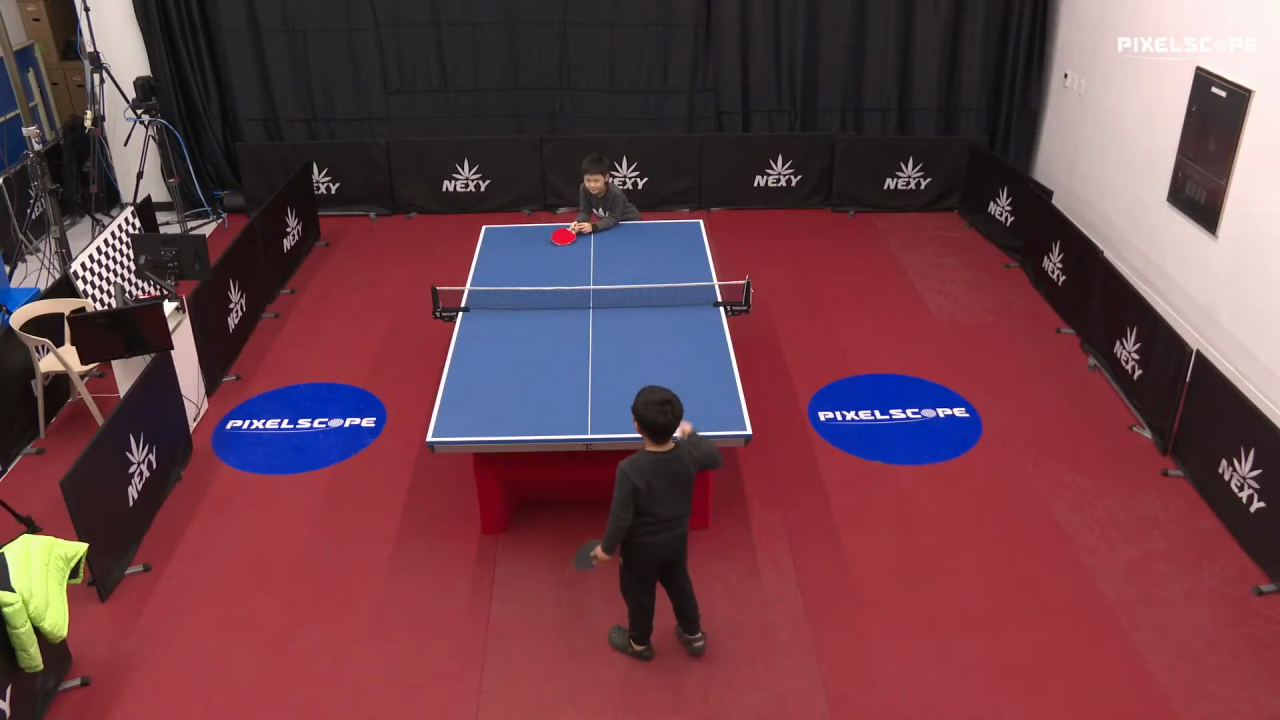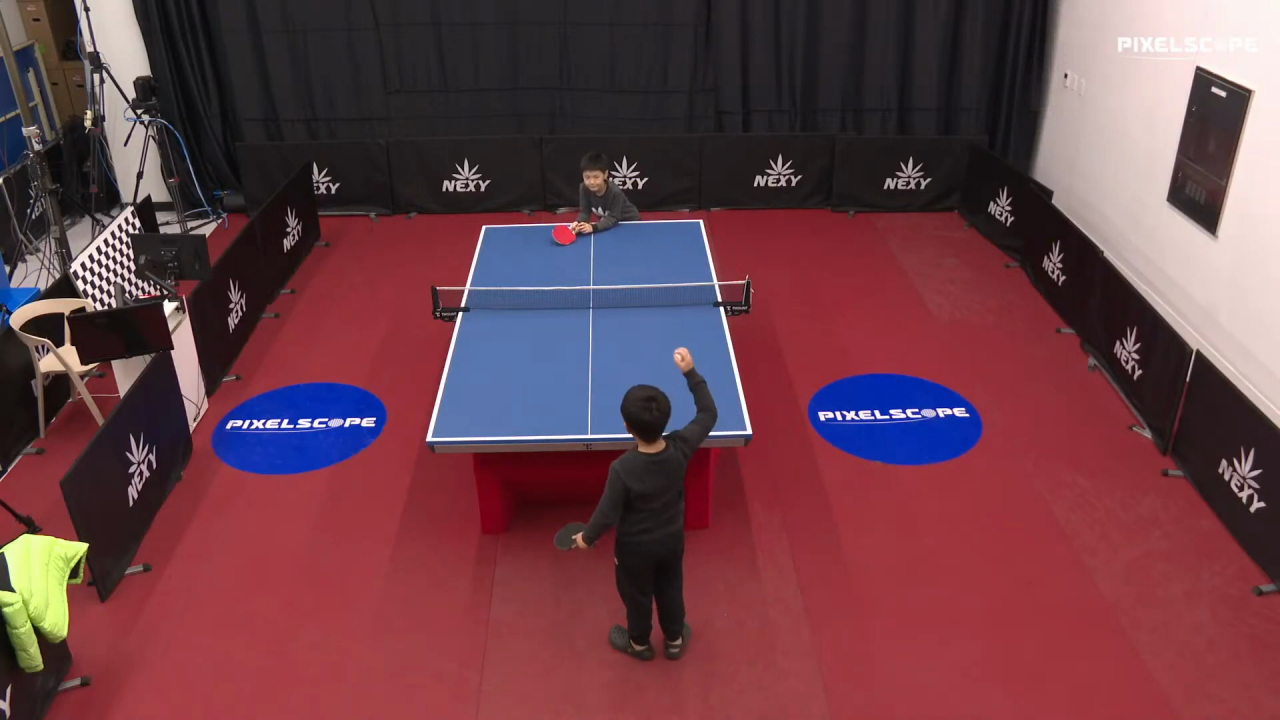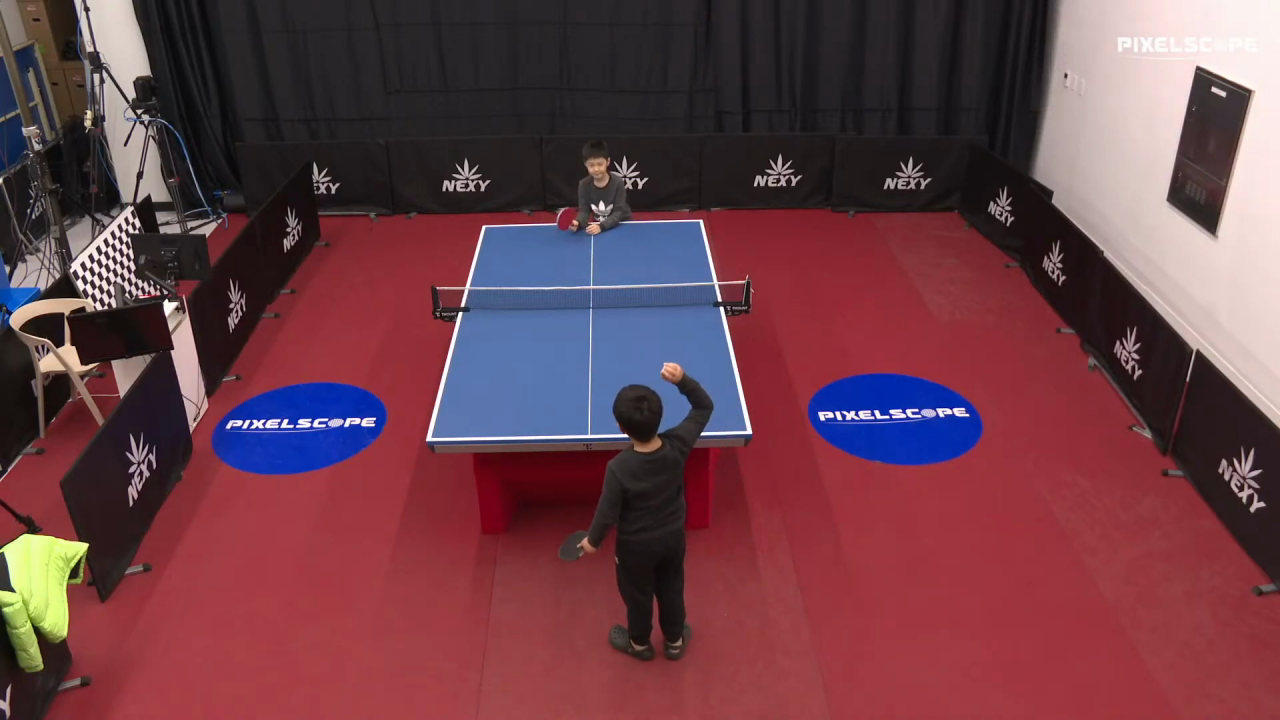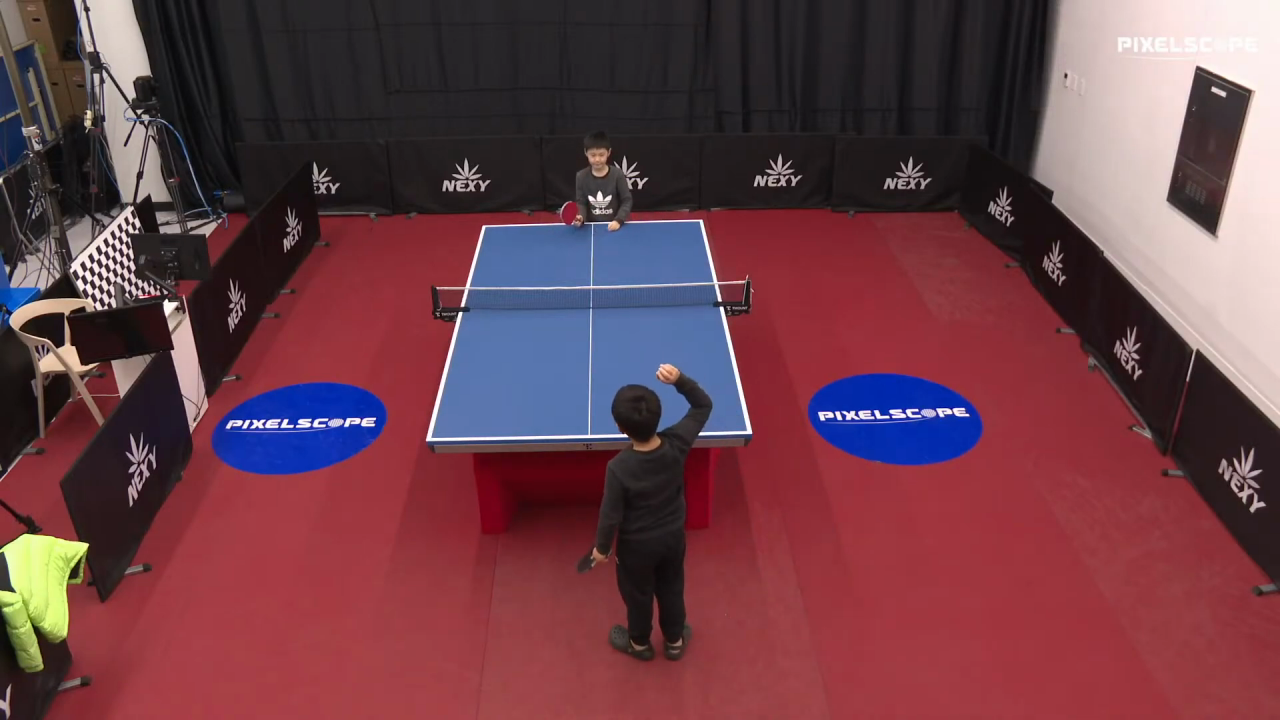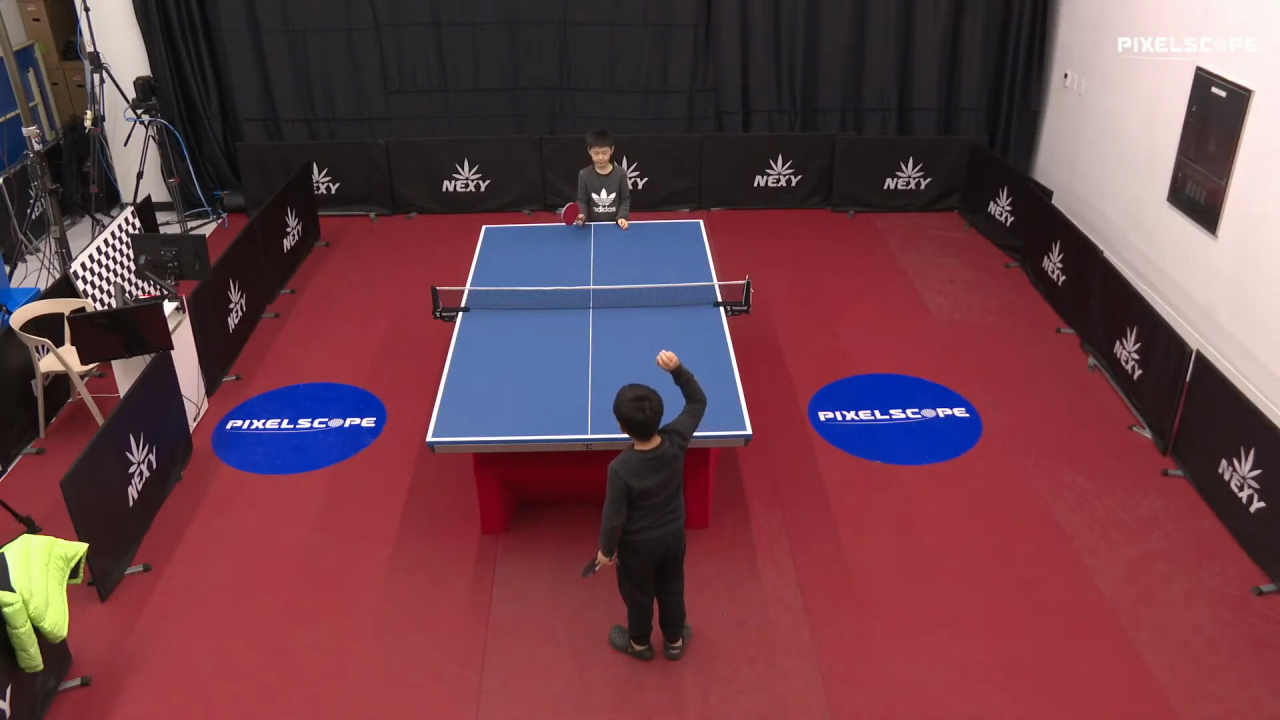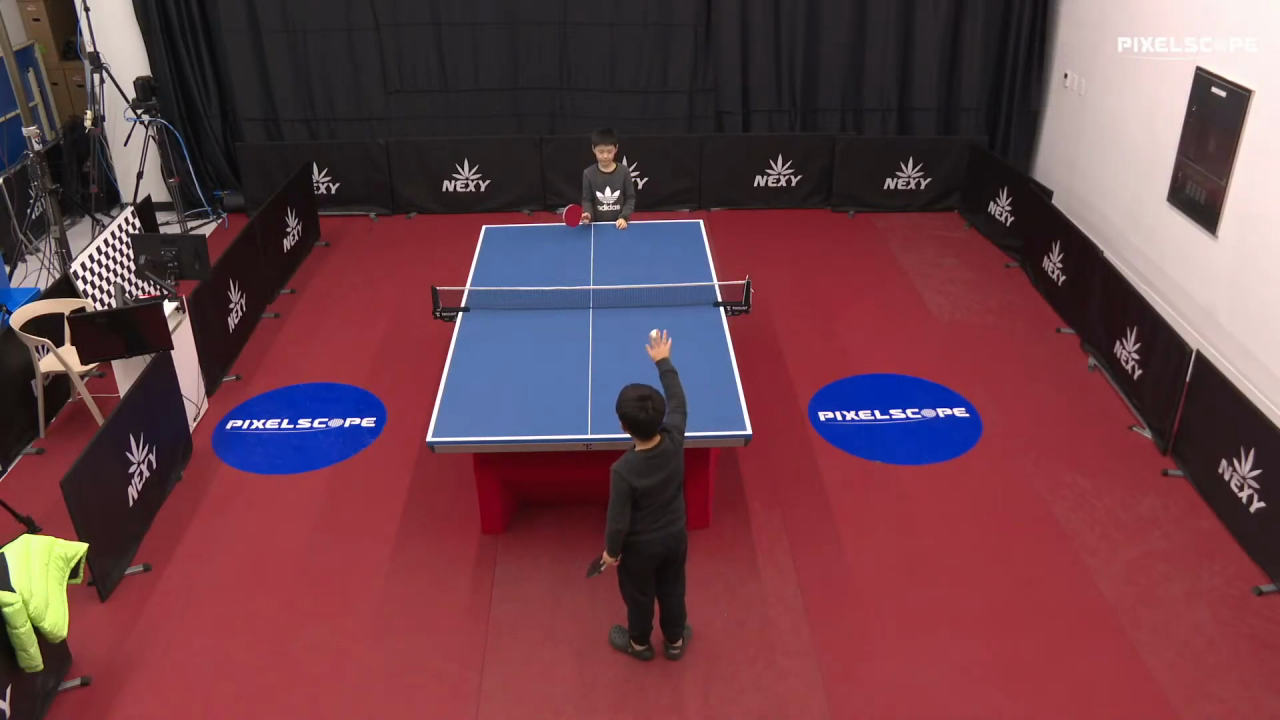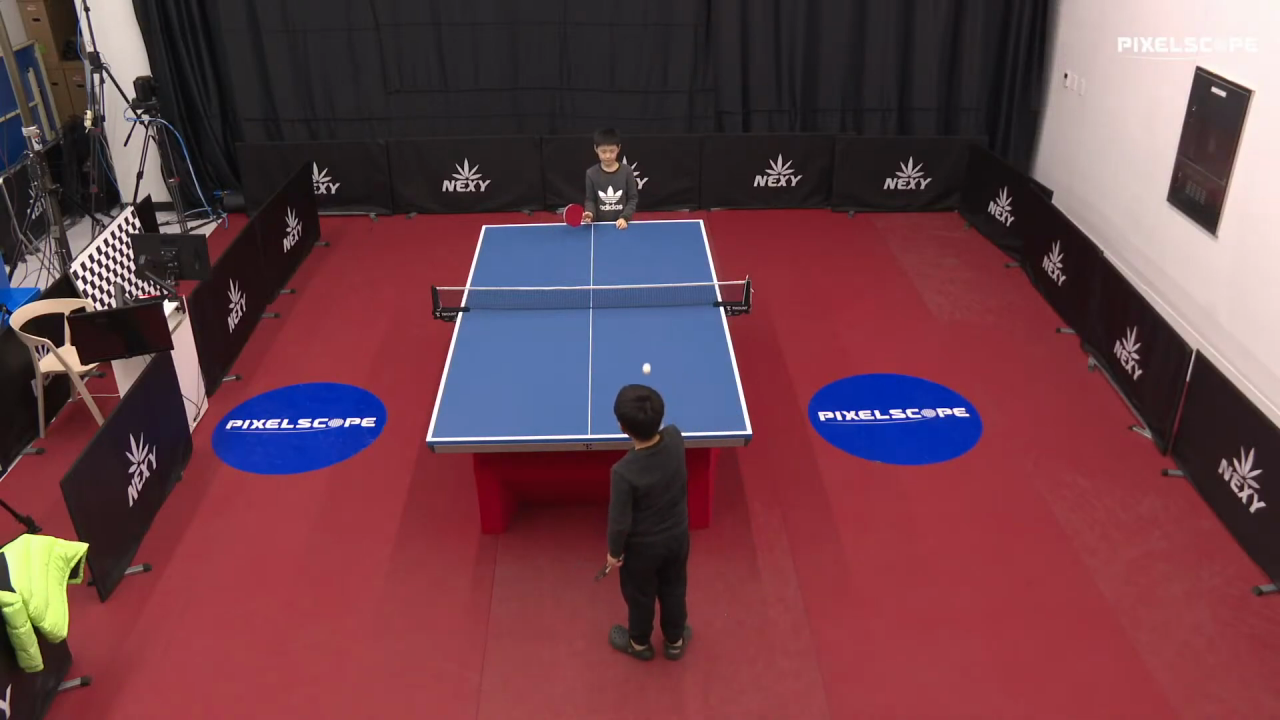
dt=0.2s
person 1, frame 1
left shoulder: (630, 470)
right shoulder: (691, 453)
left elbow: (621, 518)
right elbow: (715, 458)
left wrist: (606, 548)
right wrist: (691, 435)
left hip: (641, 546)
right hip: (677, 538)
left knee: (638, 594)
right knee: (679, 583)
left ankle: (639, 643)
right ankle: (694, 635)
person 1, frame 2
left shoulder: (622, 469)
right shoulder: (681, 448)
left elbow: (608, 513)
right elbow: (708, 414)
left wrist: (587, 537)
right wrist: (691, 371)
left hip: (636, 546)
right hip: (672, 538)
left knee: (636, 594)
right knee: (670, 588)
left ankle: (639, 643)
right ankle: (674, 640)
person 1, frame 3
left shoulder: (619, 468)
right shoulder: (678, 446)
left elbow: (608, 514)
right elbow: (704, 407)
left wrist: (592, 540)
right wrist: (682, 379)
left hip: (636, 545)
right hip: (673, 536)
left knee: (638, 595)
right knee: (672, 589)
left ankle: (639, 643)
right ankle: (675, 640)
person 1, frame 4
left shoulder: (619, 468)
right shoulder: (677, 444)
left elbow: (611, 516)
right elbow: (704, 405)
left wrist: (601, 547)
right wrist: (679, 380)
left hip: (637, 545)
right hip: (674, 536)
left knee: (638, 595)
right knee: (671, 589)
left ankle: (640, 643)
right ankle: (675, 640)
person 1, frame 5
left shoulder: (620, 468)
right shoulder: (676, 442)
left elbow: (614, 517)
right elbow: (698, 402)
left wrist: (606, 549)
right wrist: (677, 369)
left hip: (638, 544)
right hip: (674, 535)
left knee: (638, 595)
right knee: (672, 589)
left ankle: (639, 643)
right ankle: (674, 640)
person 1, frame 6
left shoulder: (623, 470)
right shoulder: (674, 440)
left elbow: (618, 520)
right elbow: (678, 401)
left wrist: (611, 550)
right wrist: (663, 362)
left hip: (640, 546)
right hip: (675, 536)
left knee: (639, 595)
right knee: (673, 590)
left ankle: (639, 643)
right ankle: (675, 640)
person 1, frame 7
left shoulder: (624, 471)
right shoulder: (674, 440)
left elbow: (620, 521)
left wrist: (614, 551)
right wrist: (655, 411)
left hip: (642, 546)
right hip: (677, 536)
left knee: (640, 596)
right knee: (674, 590)
left ankle: (640, 643)
right ankle: (675, 640)
